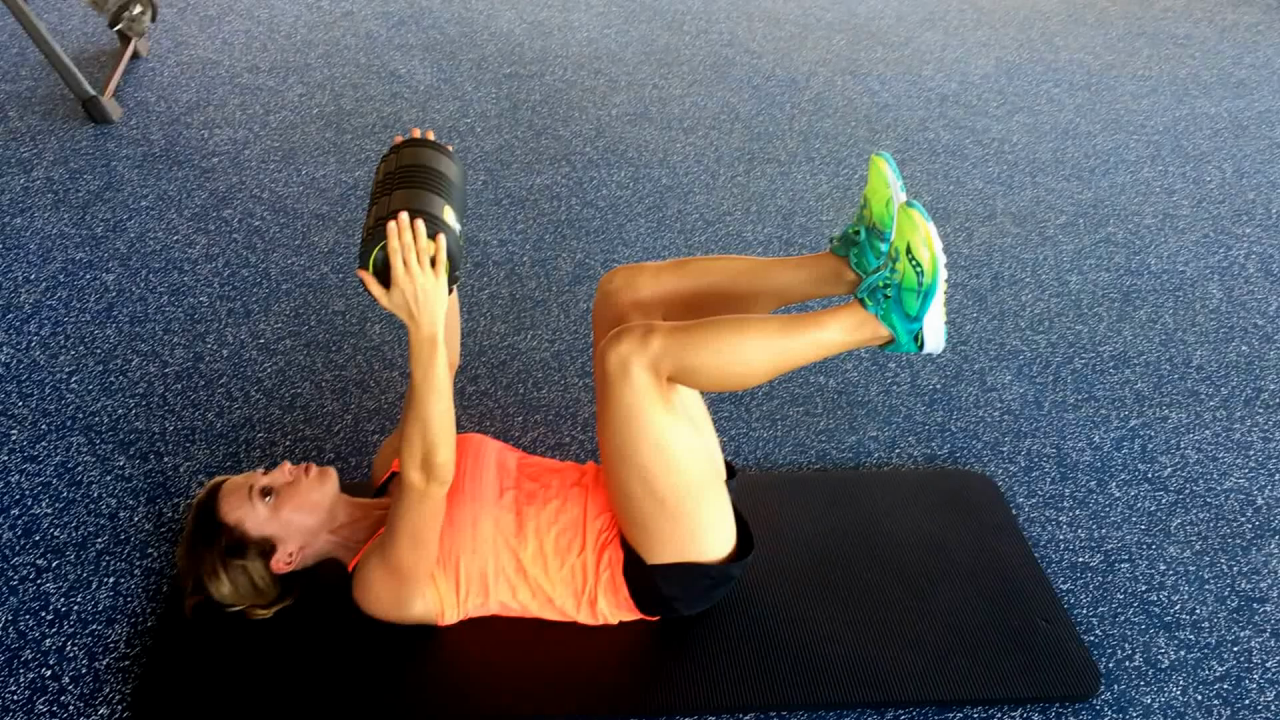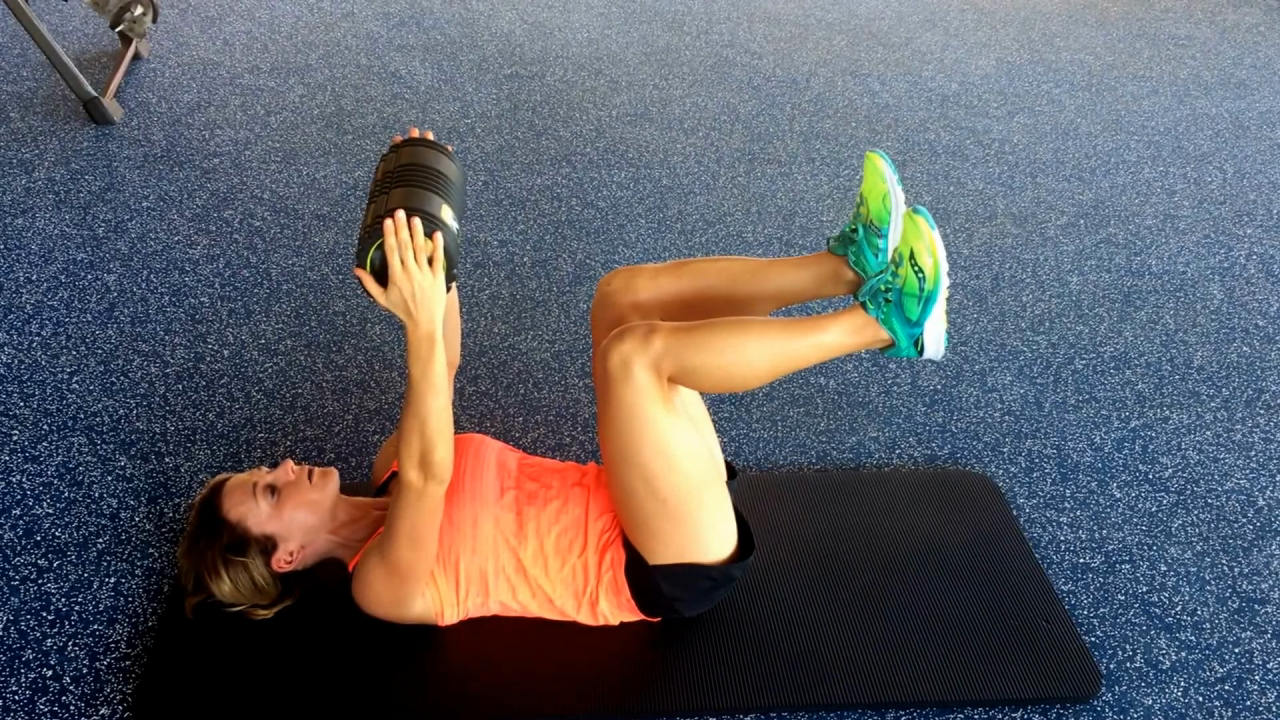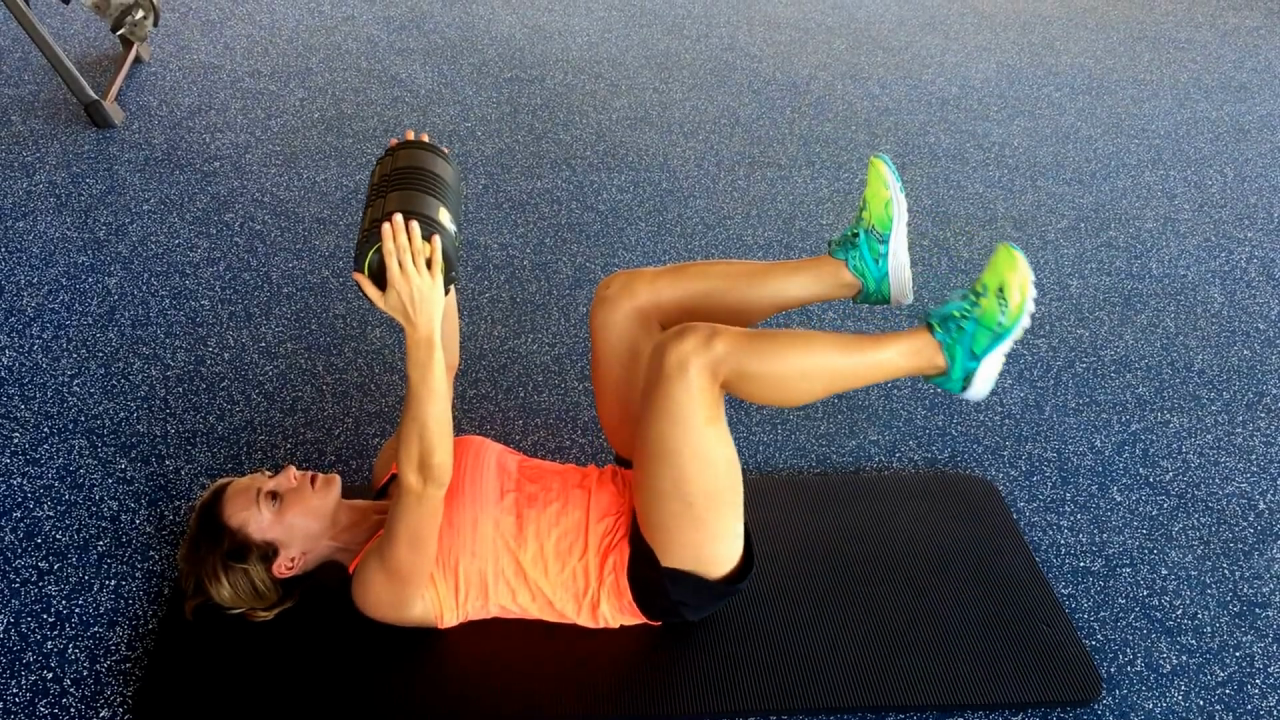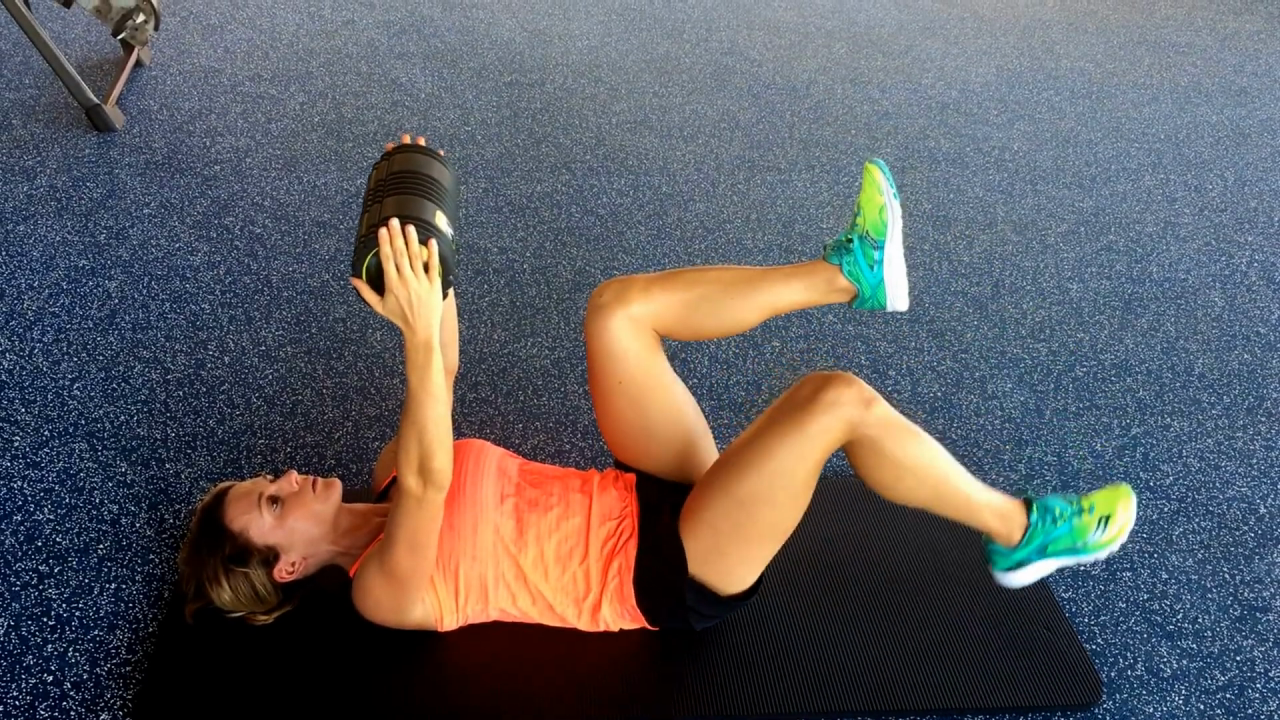
dt=0.7s
person 1, frame 1
left shoulder: (387, 476)
right shoulder: (385, 582)
left elbow: (440, 372)
right elbow: (436, 474)
left wrist: (434, 269)
right wrist: (422, 326)
left hip: (639, 504)
right hip: (669, 567)
left knee: (627, 291)
right knee: (634, 350)
left ankle: (849, 265)
right ankle: (881, 318)
person 1, frame 2
left shoulder: (387, 483)
right shoulder: (385, 582)
left elbow: (443, 368)
right elbow: (431, 471)
left wrist: (434, 258)
right wrist: (420, 323)
left hip: (644, 505)
right hip: (670, 569)
left knee: (625, 294)
right knee: (635, 348)
left ankle: (850, 264)
right ankle: (884, 322)
person 1, frame 3
left shoulder: (386, 483)
right shoulder: (387, 584)
left elbow: (439, 374)
right elbow: (434, 475)
left wrist: (430, 258)
right wrist: (419, 327)
left hip: (630, 503)
right hip: (667, 574)
left knee: (624, 297)
right knee: (693, 351)
left ankle: (855, 270)
right ankle: (944, 349)
person 1, frame 4
left shoulder: (384, 489)
right shoulder: (387, 588)
left elbow: (440, 380)
right elbow: (433, 478)
left wrist: (427, 260)
right wrist: (416, 328)
left hip: (647, 501)
right hip: (669, 572)
left knee: (619, 305)
right knee: (840, 398)
left ankle: (851, 275)
right ankle: (1021, 535)
